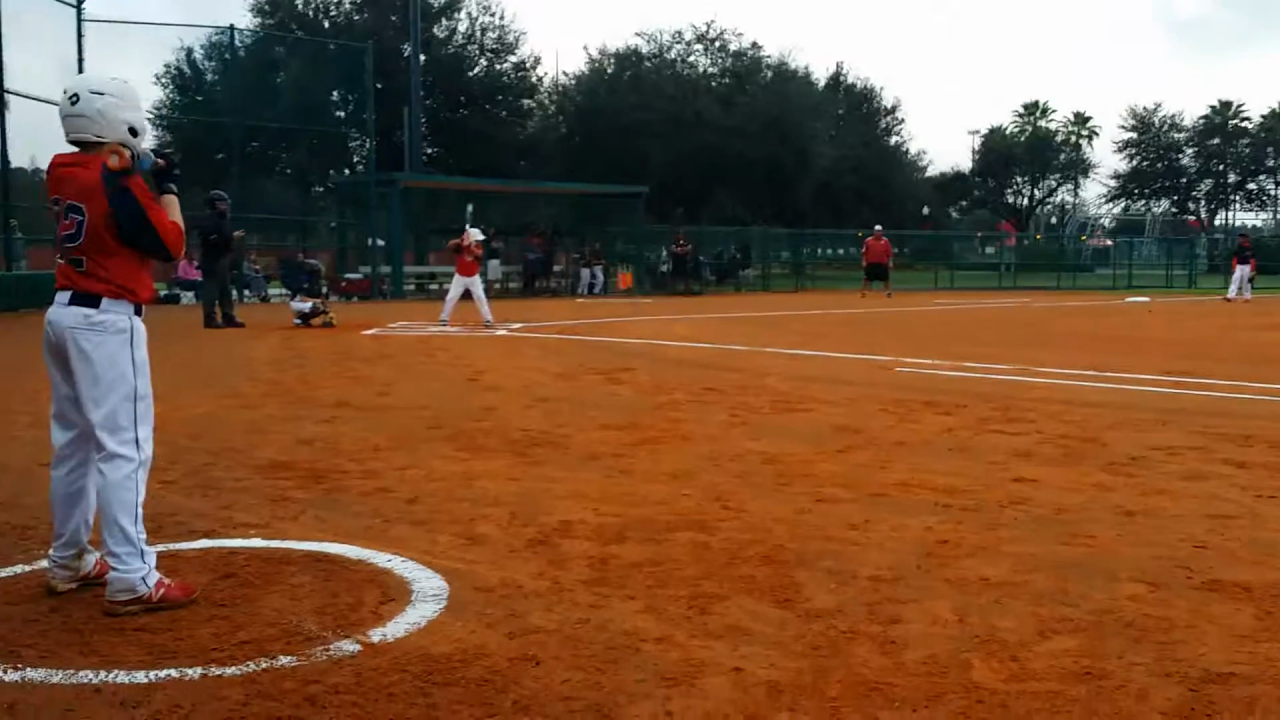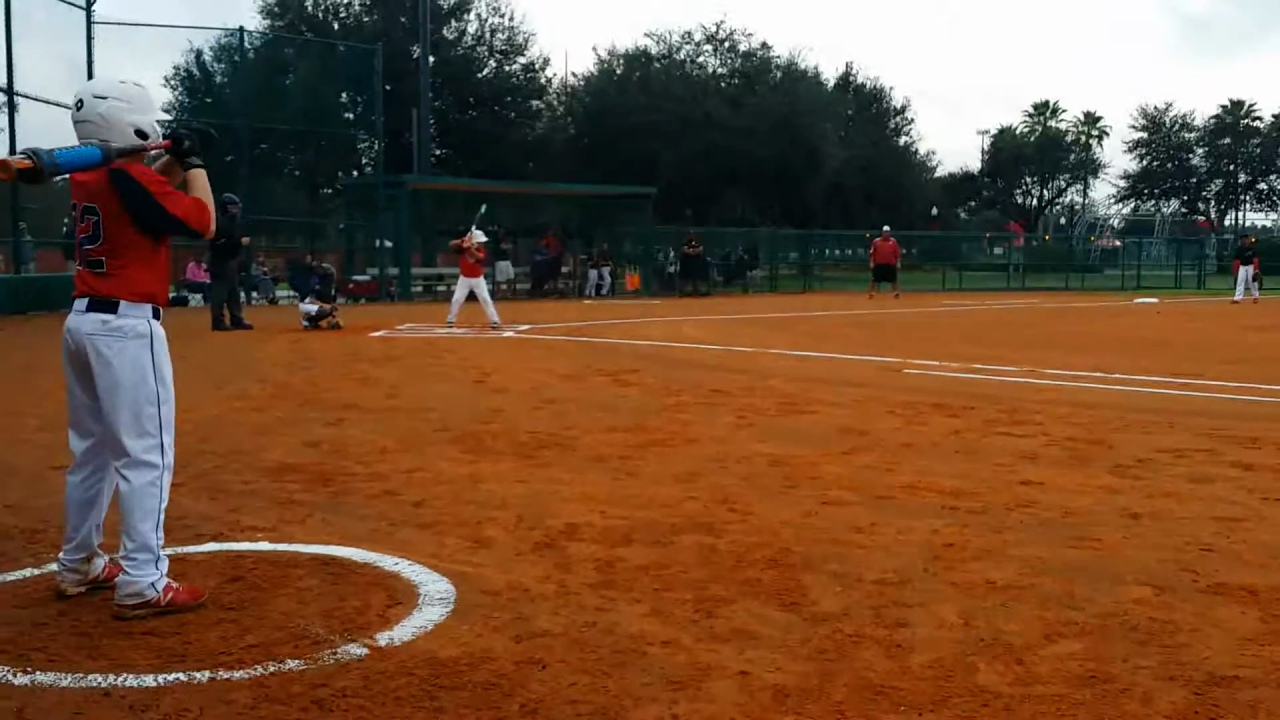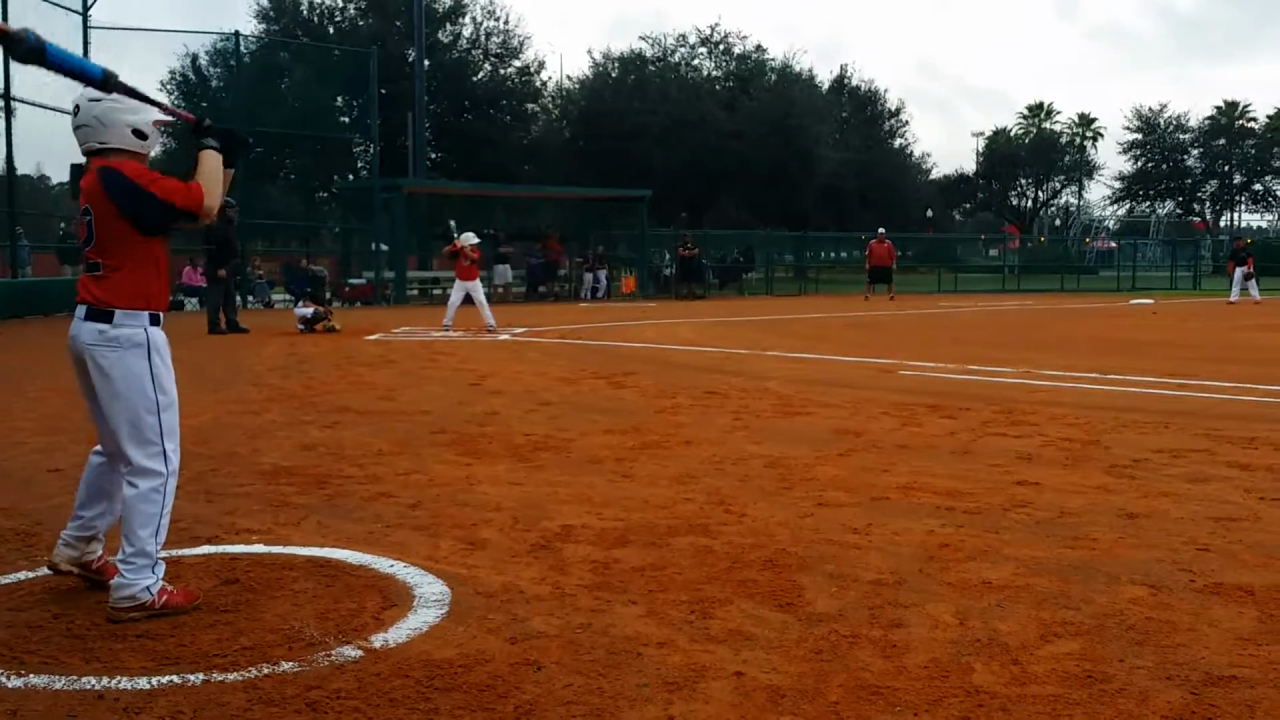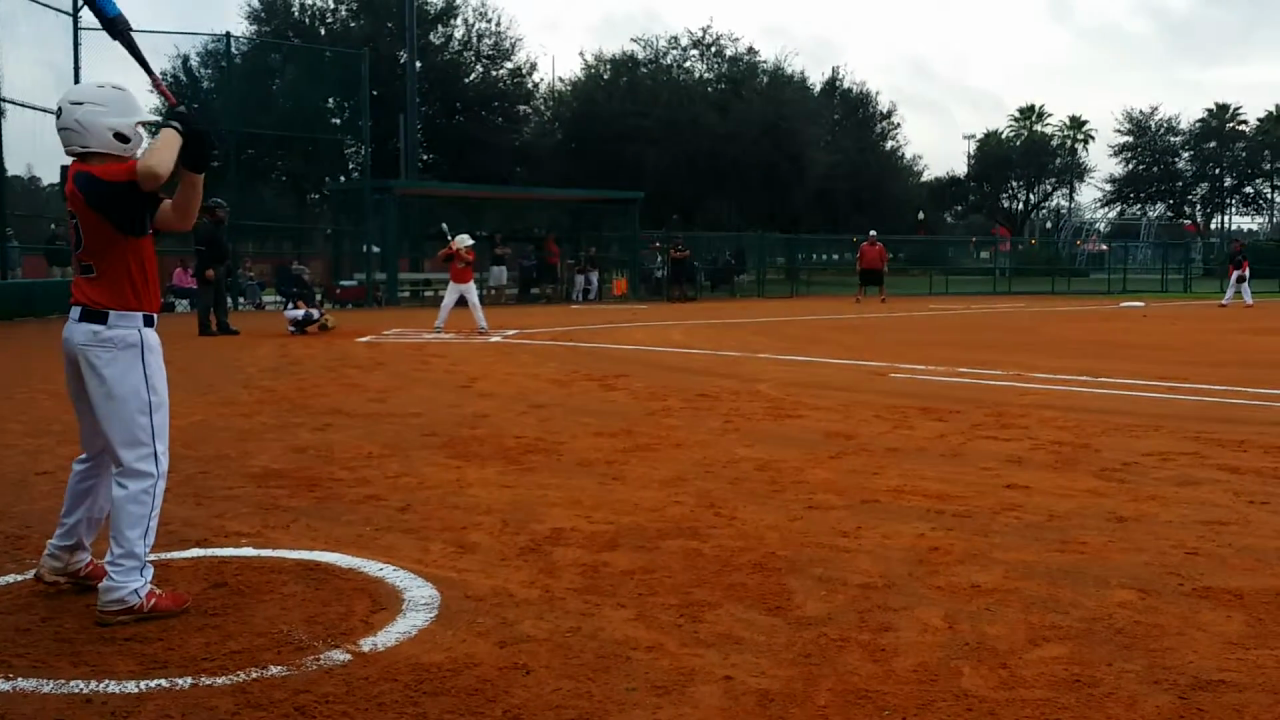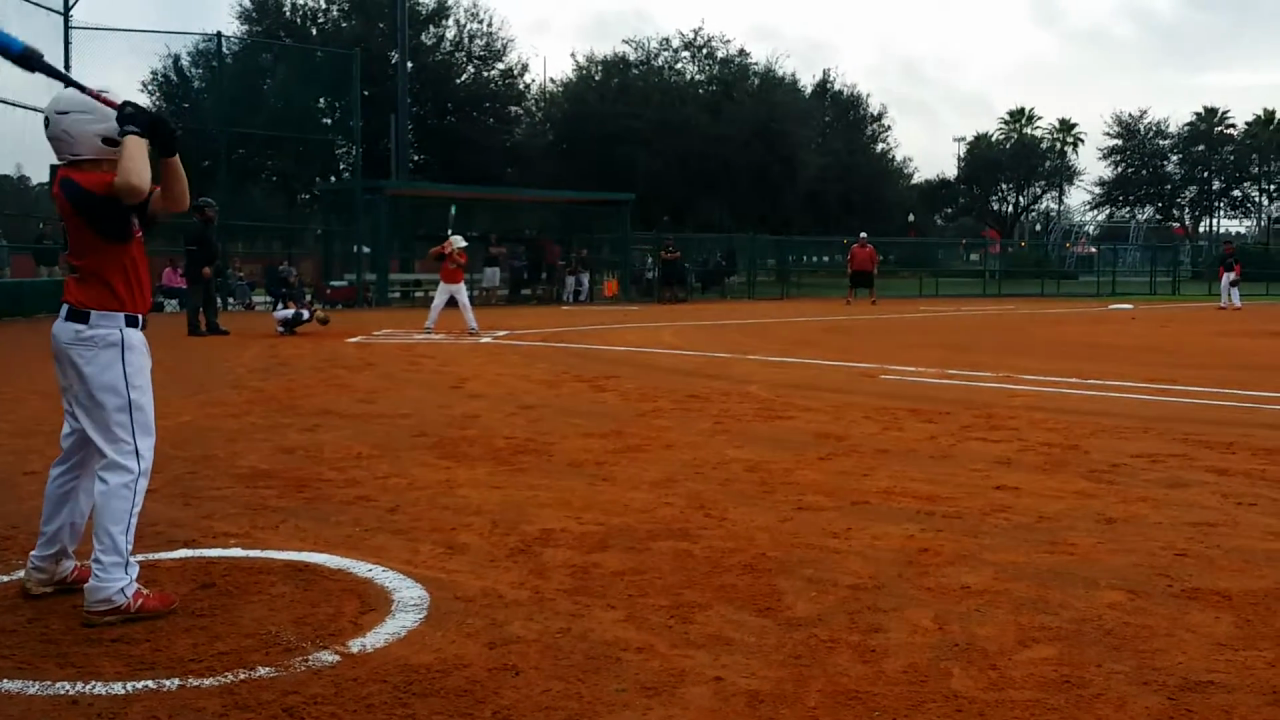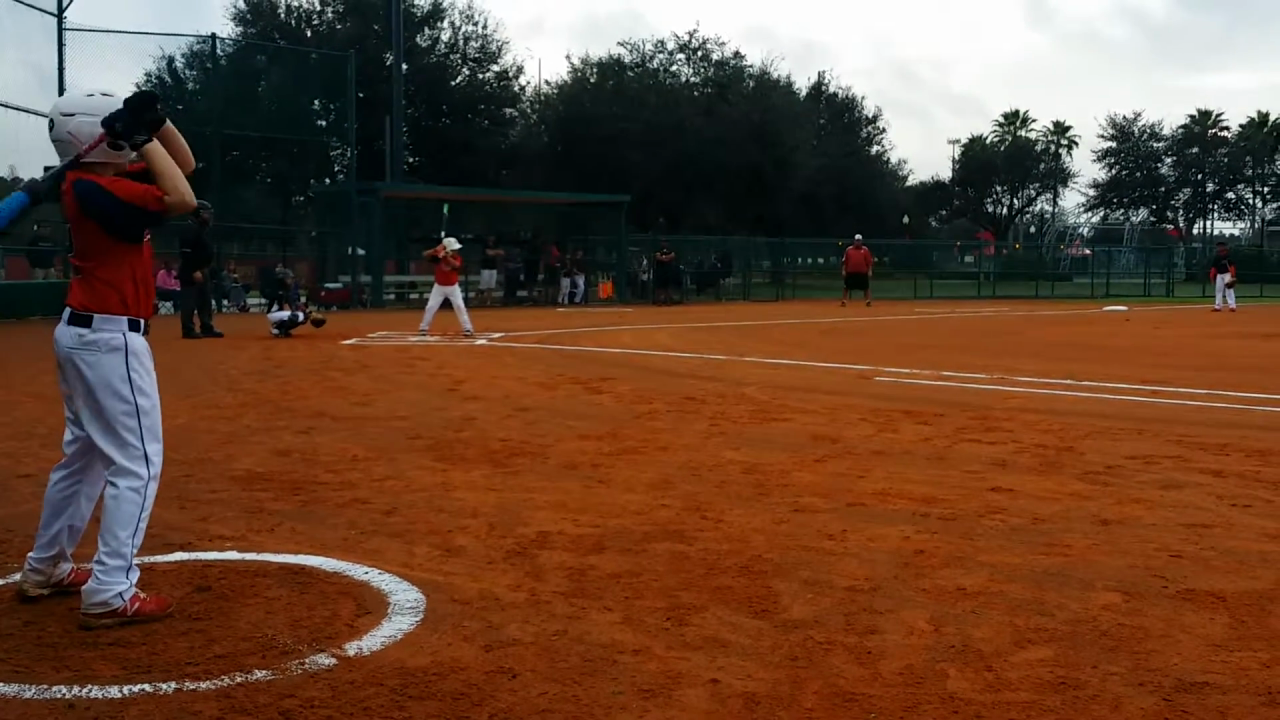
dt=0.3s
person 1, frame 1
left shoulder: (61, 170)
right shoulder: (120, 183)
right elbow: (173, 247)
left wrist: (140, 167)
right wrist: (166, 184)
left hip: (64, 314)
right hip: (108, 322)
left knee: (73, 444)
right knee: (123, 449)
left ankle: (69, 561)
right ankle: (131, 579)
person 1, frame 2
left shoulder: (87, 177)
right shoulder: (129, 177)
left elbow: (147, 191)
right elbow: (204, 223)
left wrist: (177, 160)
right wrist: (193, 162)
left hip: (84, 321)
right hip: (126, 327)
left knee: (92, 451)
right knee: (146, 454)
left ankle: (77, 565)
right ankle: (140, 584)
person 1, frame 3
left shoulder: (104, 178)
right shoulder: (118, 176)
left elbow: (193, 212)
right elbow: (202, 204)
left wrist: (224, 160)
right wrist: (209, 144)
left hip: (92, 326)
right hip: (126, 332)
left knee: (117, 447)
right knee: (153, 460)
left ankle: (79, 545)
right ankle: (137, 588)
person 1, frame 4
left shoulder: (99, 181)
right shoulder: (94, 177)
left elbow: (178, 219)
right elbow: (153, 171)
left wrist: (195, 164)
right wrist: (177, 126)
left hip: (88, 329)
right hip: (120, 334)
left knee: (101, 451)
right knee: (142, 461)
left ankle: (64, 558)
right ankle: (125, 592)
person 1, frame 5
left shoulder: (99, 182)
right shoulder: (80, 185)
left elbow: (176, 202)
right elbow: (137, 188)
left wrist: (165, 146)
right wrist: (133, 130)
left hip: (84, 330)
right hip: (107, 335)
left knee: (80, 451)
right knee: (126, 457)
left ankle: (48, 565)
right ankle: (111, 590)
person 1, frame 6
left shoulder: (107, 182)
right shoulder: (93, 188)
left elbow: (185, 165)
right elbow: (183, 200)
left wrist: (153, 121)
right wrist: (144, 138)
left hip: (87, 333)
right hip: (108, 338)
left knee: (83, 455)
right knee: (135, 462)
left ankle: (44, 568)
right ankle: (109, 594)
